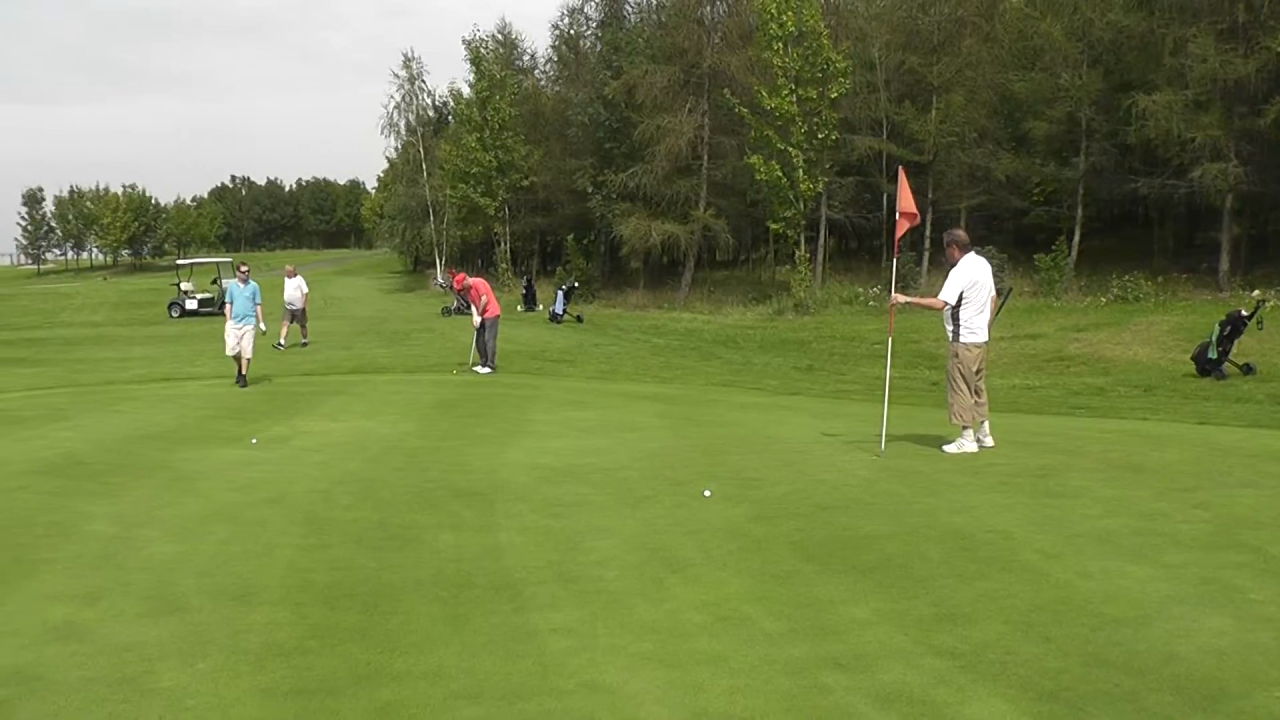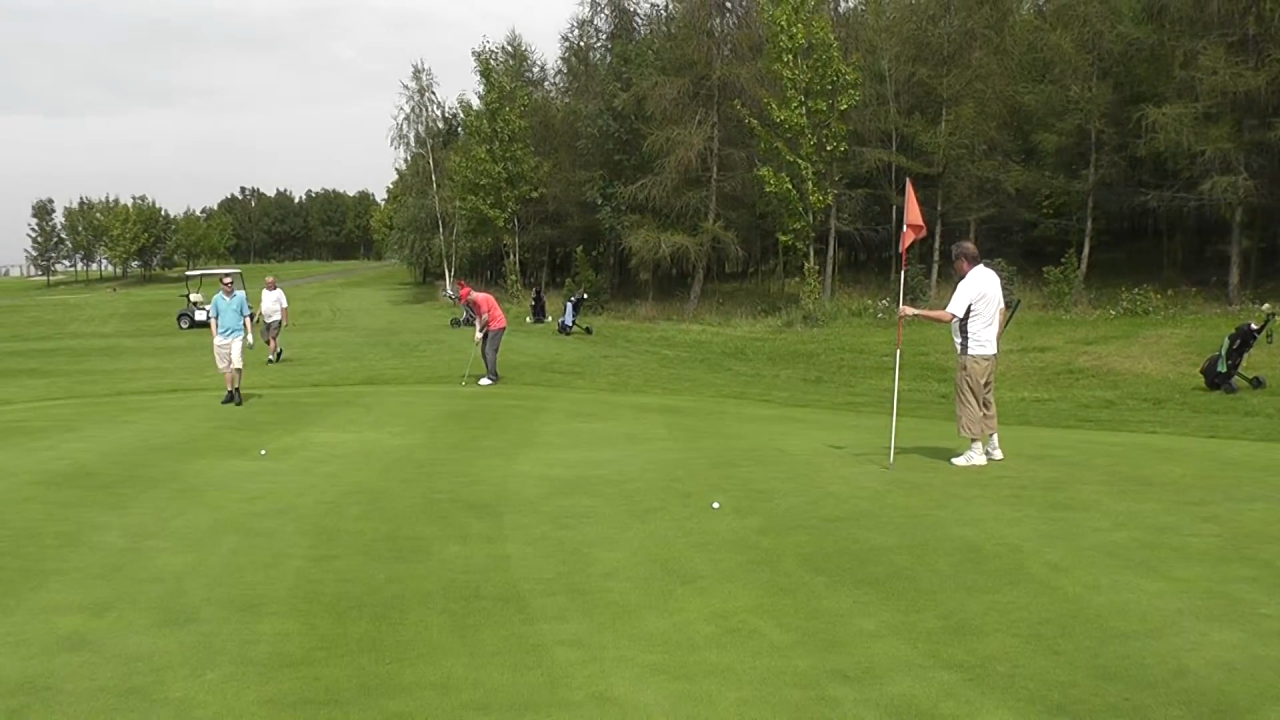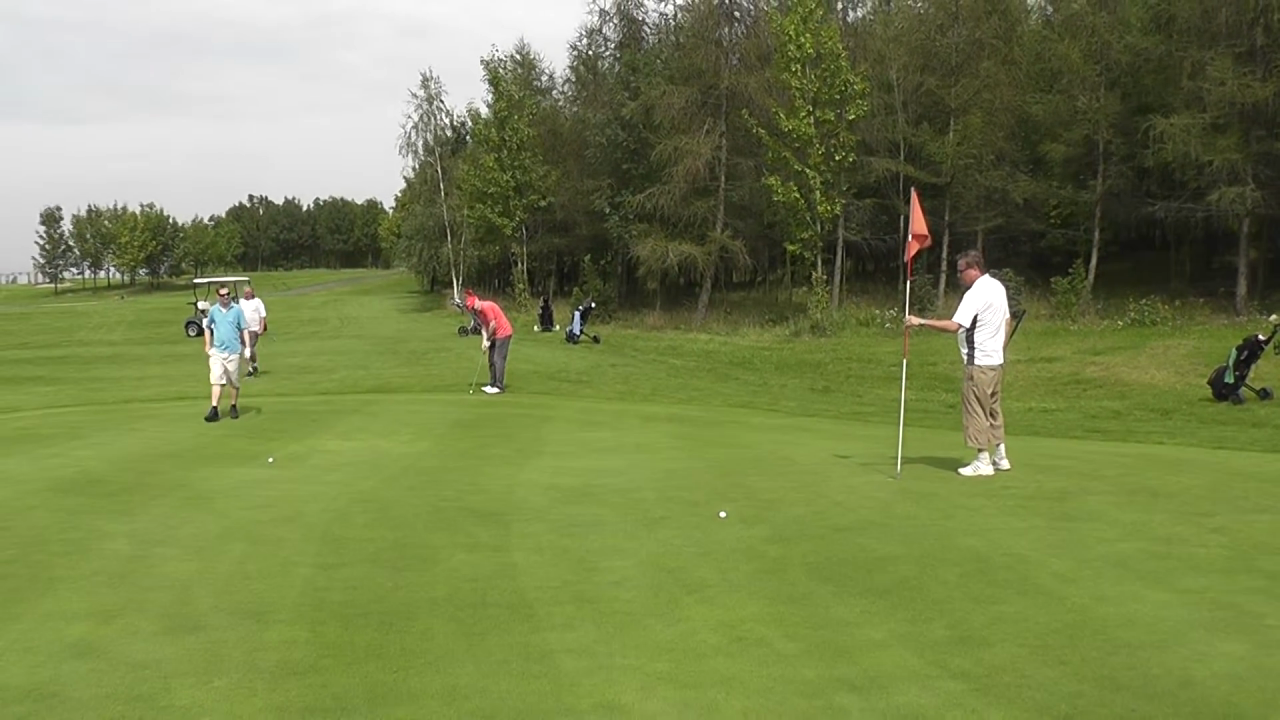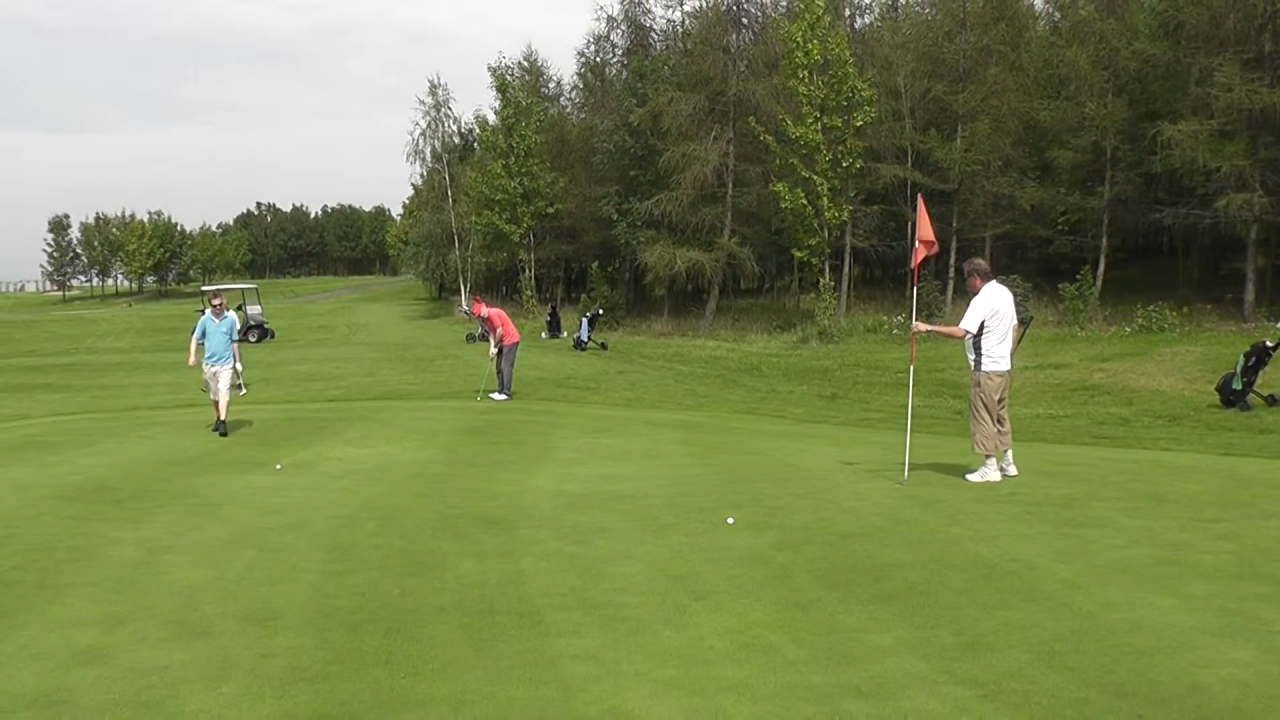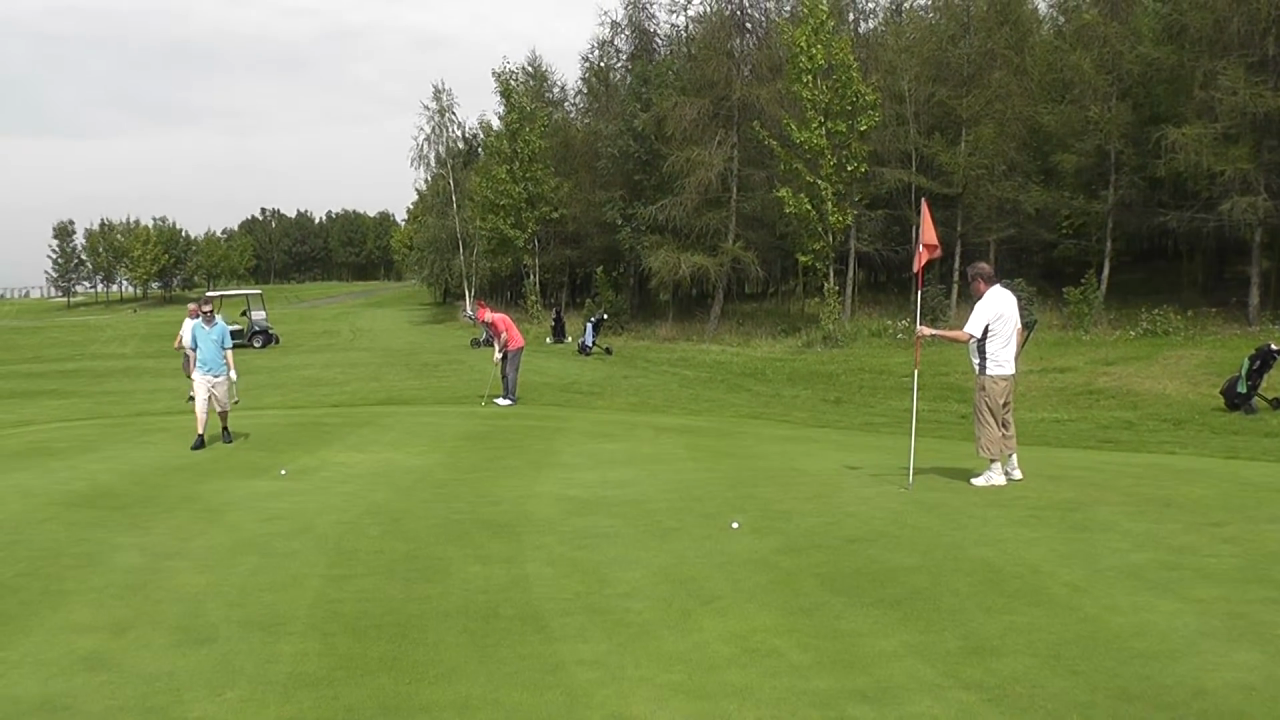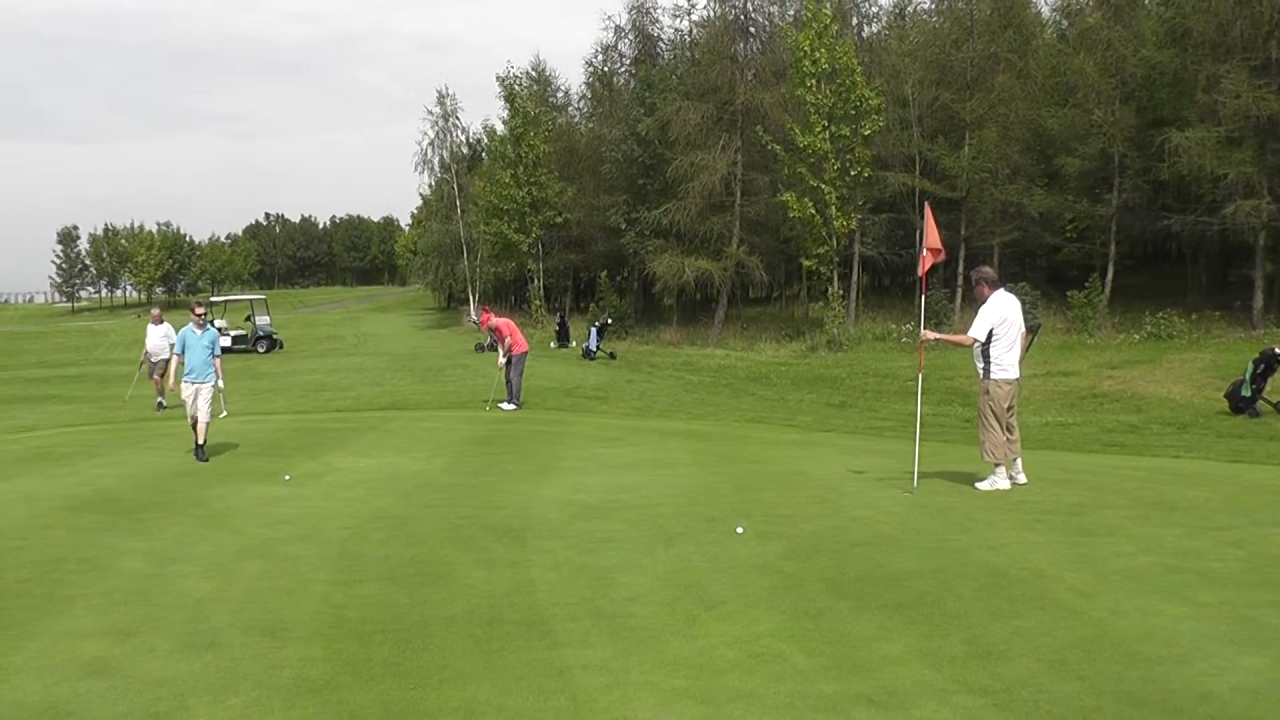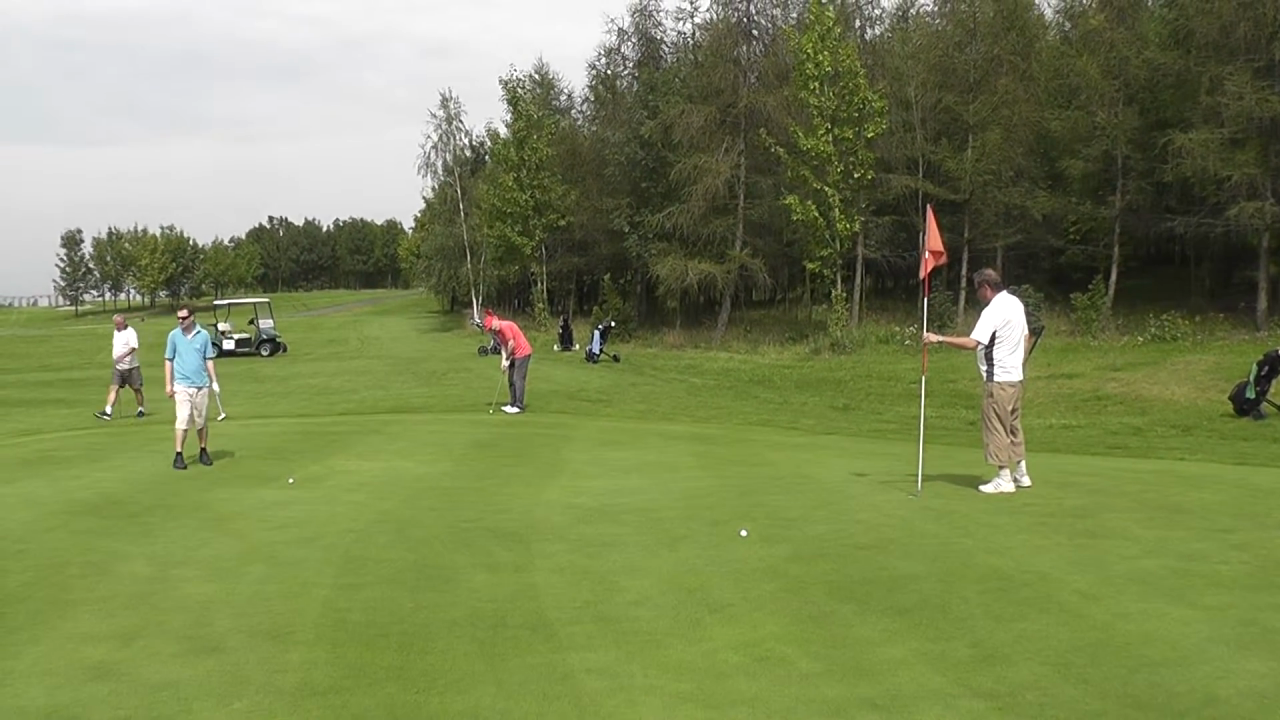
dt=0.7s
person 1, frame 1
left shoulder: (961, 271)
right shoulder: (983, 264)
left elbow: (939, 303)
right elbow: (992, 298)
left wrist: (907, 300)
left hip: (964, 339)
right hip: (980, 337)
left knee: (961, 388)
right knee: (977, 386)
left ankle: (967, 438)
right ankle: (984, 434)
person 1, frame 2
left shoulder: (969, 284)
right shoulder: (992, 276)
left elbow: (948, 316)
right elbow: (1001, 310)
left wrist: (915, 312)
left hip: (972, 352)
right hip: (989, 349)
left knee: (969, 400)
right knee: (986, 398)
left ankle: (976, 451)
right ankle: (993, 446)
person 1, frame 3
left shoulder: (976, 294)
right shoulder: (997, 287)
left elbow: (954, 326)
right elbow: (1006, 320)
left wrist: (921, 322)
left hip: (979, 362)
right hip: (995, 360)
left knee: (976, 411)
right knee: (993, 409)
left ankle: (983, 461)
right ankle: (1000, 456)
person 1, frame 4
left shoulder: (983, 300)
right shoulder: (1004, 293)
left elbow: (961, 332)
right elbow: (1014, 327)
left wrist: (928, 328)
left hip: (986, 368)
right hip: (1002, 365)
left knee: (983, 417)
right knee: (1000, 414)
left ankle: (990, 467)
right ankle: (1007, 462)
person 1, frame 5
left shoulder: (987, 304)
right shoulder: (1008, 297)
left elbow: (965, 336)
right elbow: (1018, 330)
left wrist: (932, 332)
left hip: (990, 372)
right hip: (1007, 369)
left knee: (988, 420)
right knee: (1004, 419)
left ankle: (995, 471)
right ankle: (1012, 466)
person 1, frame 6
left shoulder: (991, 308)
right shoulder: (1012, 301)
left elbow: (969, 340)
right elbow: (1022, 335)
left wrist: (937, 336)
left hip: (994, 376)
right hip: (1011, 373)
left knee: (992, 425)
right knee: (1009, 423)
left ankle: (1000, 476)
right ankle: (1016, 470)
person 1, frame 7
left shoulder: (993, 310)
right shoulder: (1015, 303)
left elbow: (972, 342)
right elbow: (1025, 337)
left wrist: (939, 339)
left hip: (998, 379)
right hip: (1015, 376)
left knee: (996, 427)
right knee: (1013, 425)
left ankle: (1004, 478)
right ankle: (1021, 473)
